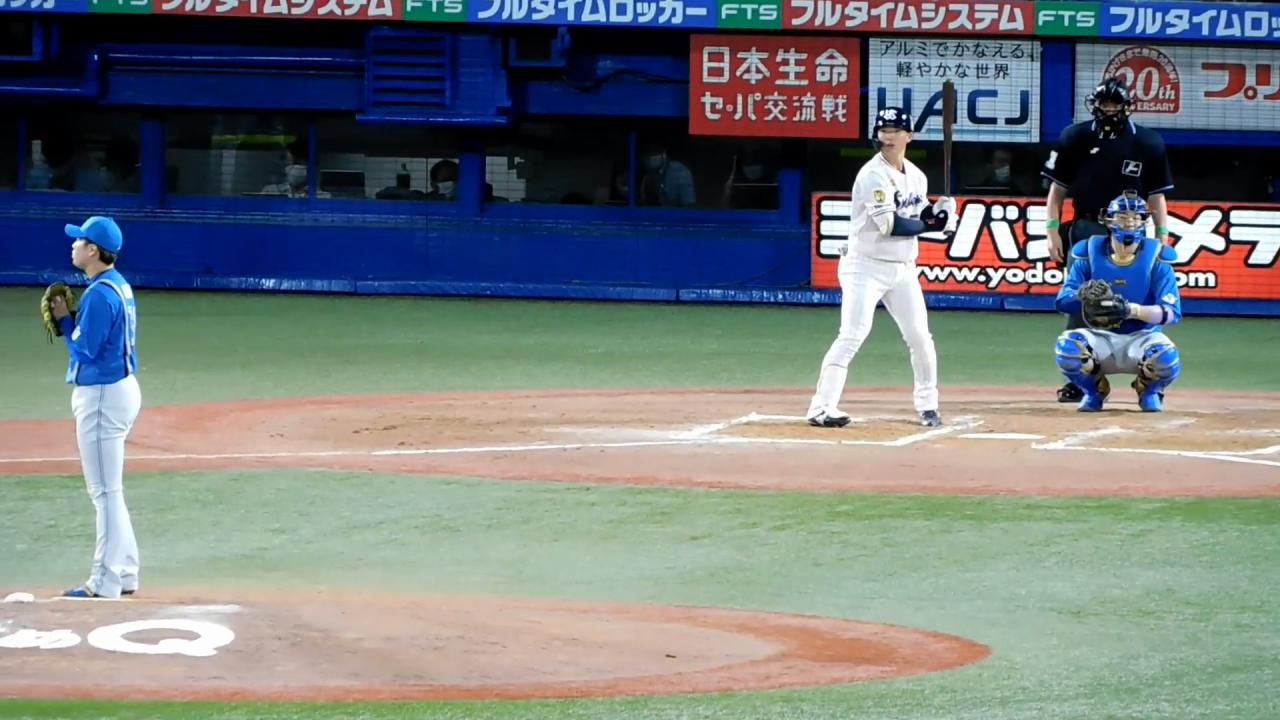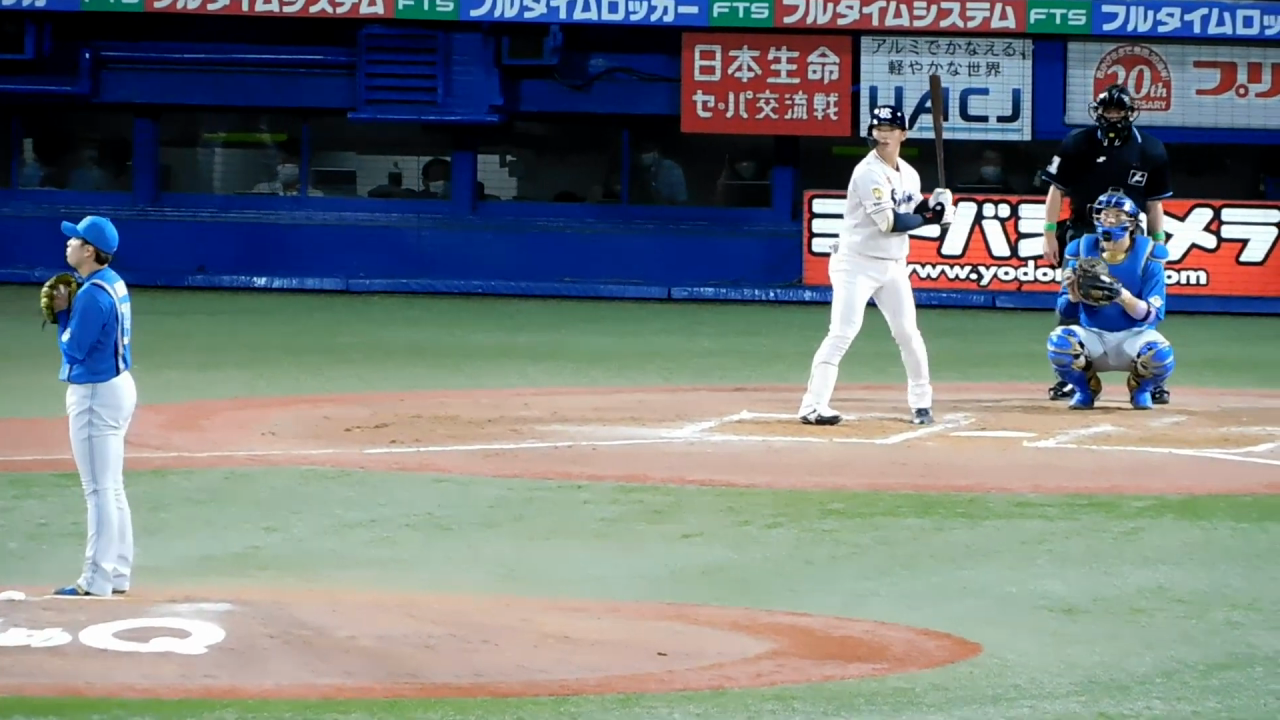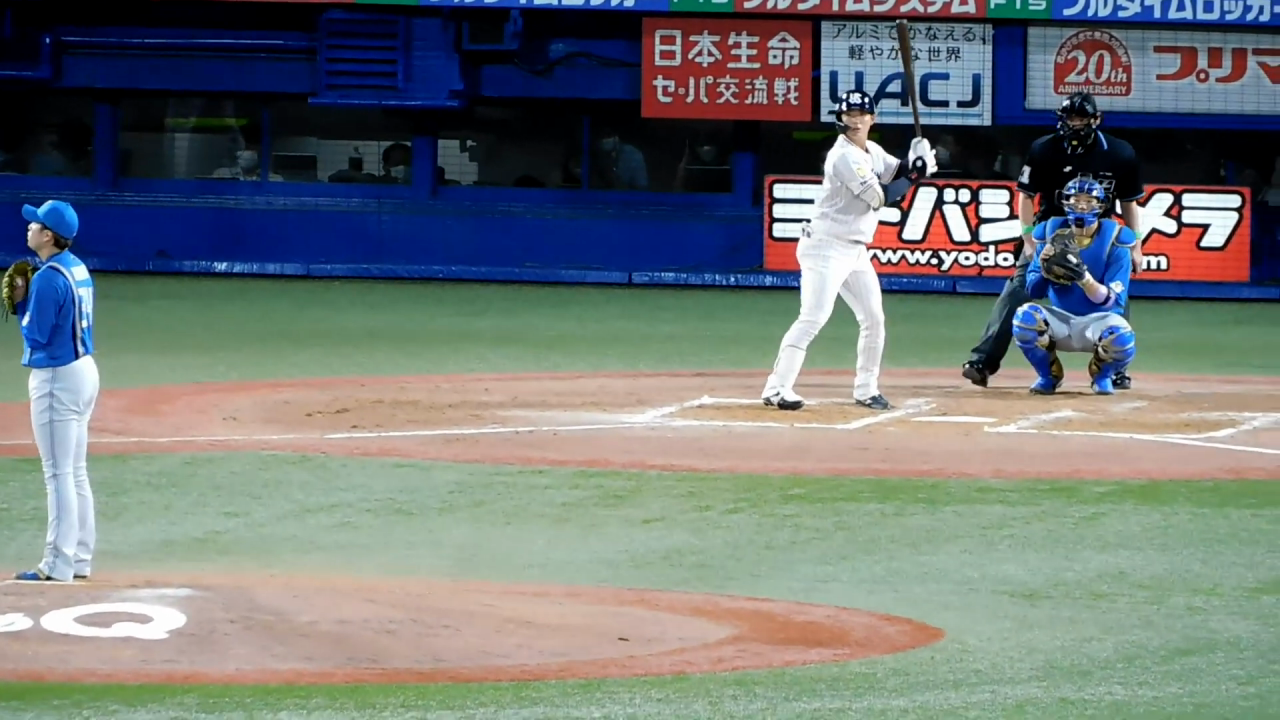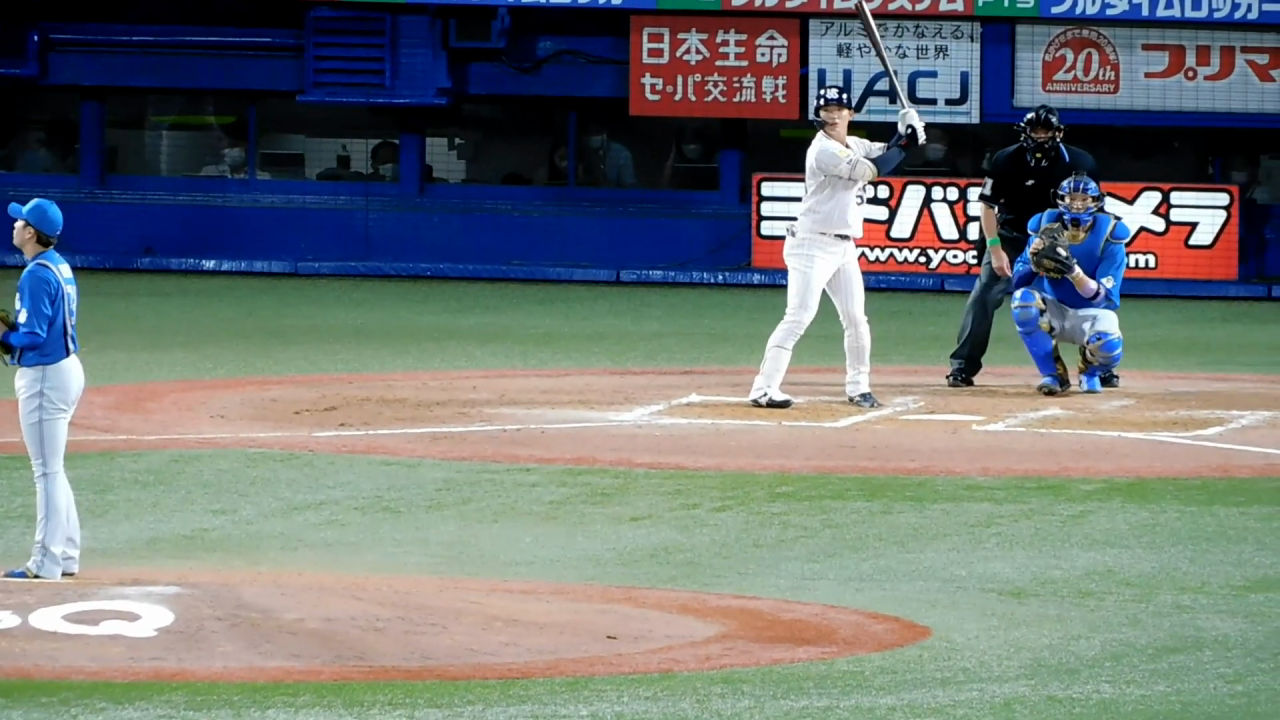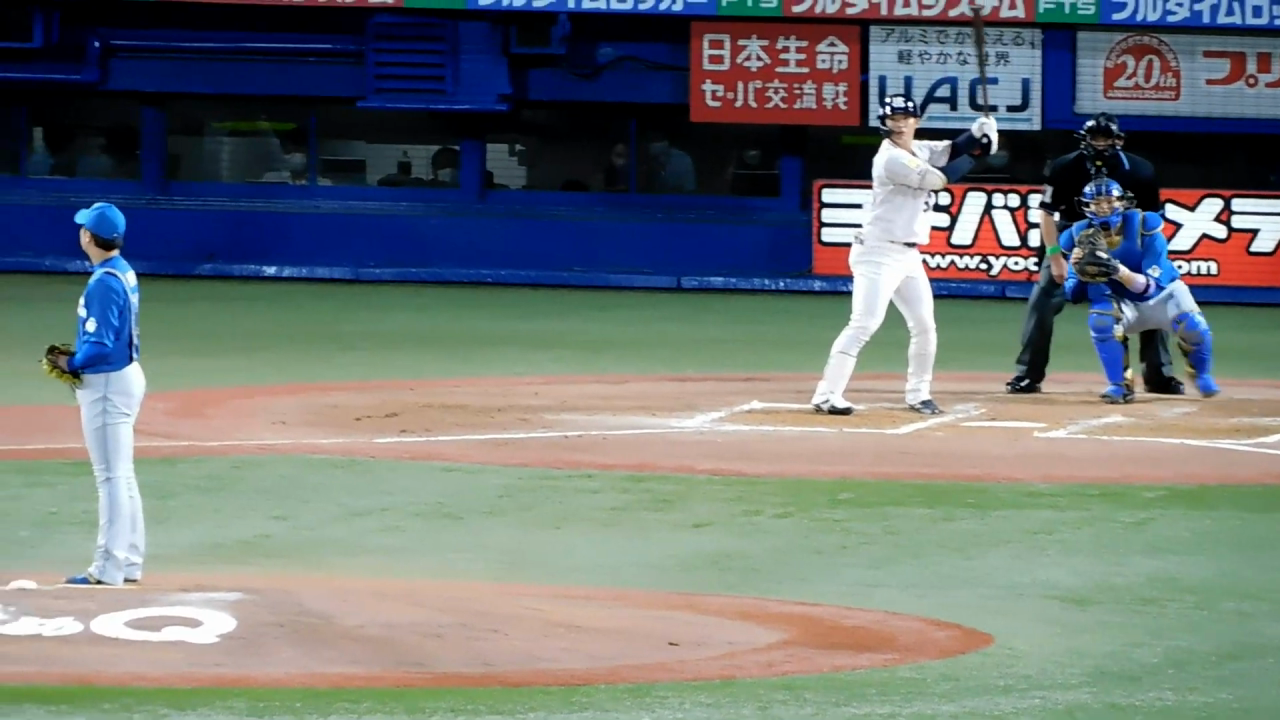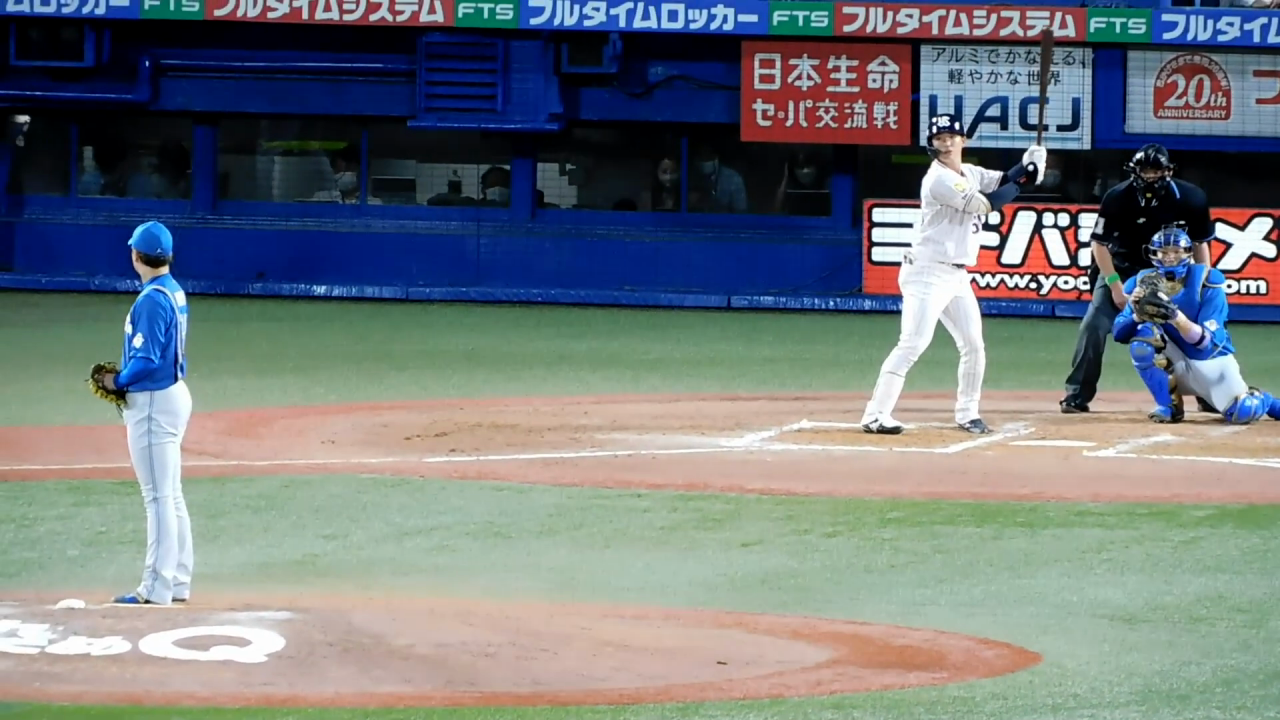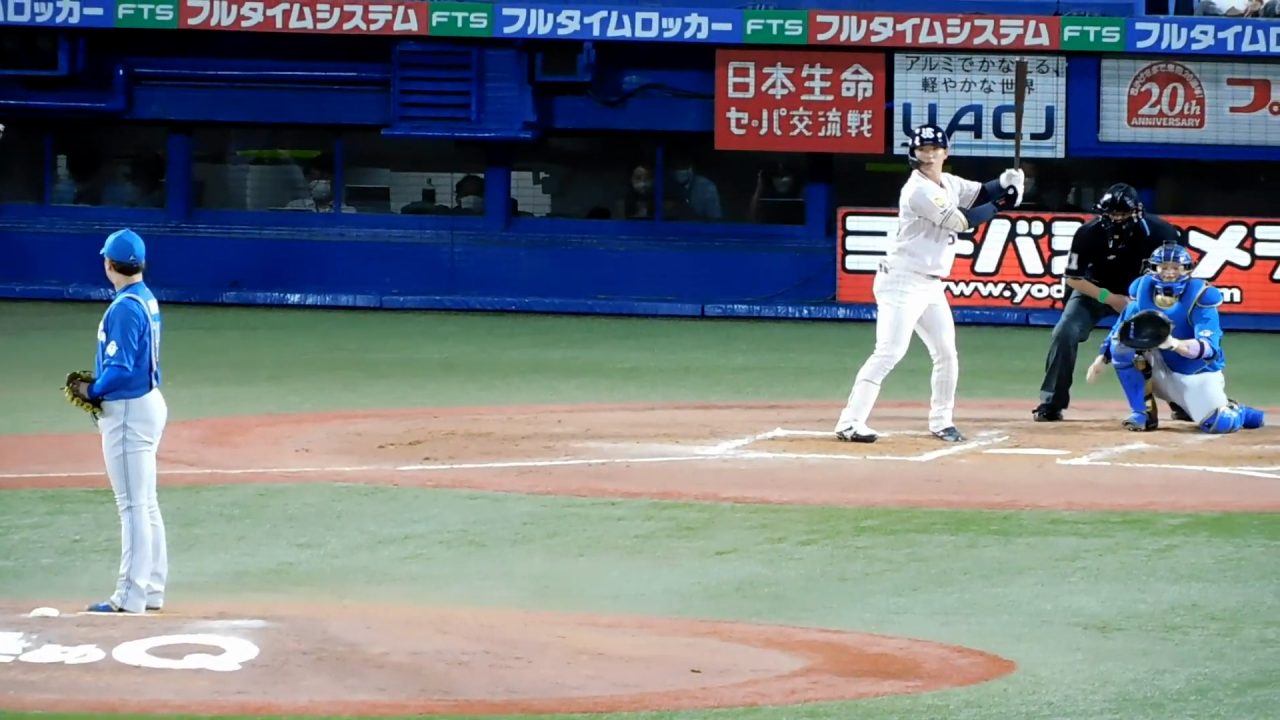
dt=0.4s
person 1, frame 1
left shoulder: (99, 293)
right shoulder: (116, 285)
left elbow: (83, 351)
left wrist: (63, 319)
right wrist: (68, 318)
left hip: (102, 395)
right hip: (120, 389)
left knee: (106, 491)
right knee: (108, 489)
left ankle: (105, 583)
right ankle: (124, 572)
person 1, frame 2
left shoulder: (92, 294)
right shoulder: (112, 282)
left elbow: (73, 351)
left wrist: (63, 312)
right wrist: (67, 310)
left hip: (96, 394)
right hip: (116, 387)
left knee: (98, 489)
right knee: (111, 488)
left ankle: (97, 581)
right ankle: (117, 572)
person 1, frame 3
left shoulder: (48, 276)
right shoulder: (77, 267)
left elbow: (35, 336)
left wrist: (21, 304)
right wrist: (28, 300)
left hip: (58, 378)
right hip: (82, 371)
left knee: (59, 474)
right knee: (74, 472)
left ankle: (59, 565)
right ankle: (79, 557)
person 1, frame 4
left shoulder: (36, 274)
right shoulder: (59, 266)
left elbow: (33, 335)
left hip: (45, 377)
right hip: (65, 369)
left knee: (46, 471)
right knee: (52, 470)
left ankle: (47, 564)
right ankle: (65, 555)
person 1, frame 5
left shoulder: (103, 282)
right shoulder: (122, 272)
left elbow: (100, 345)
left wrist: (70, 364)
right wrist: (77, 358)
left hip: (107, 383)
right hip: (125, 375)
left knee: (111, 476)
right knee: (122, 475)
left ankle: (109, 569)
right ankle: (129, 561)
person 1, frame 6
left shoulder: (151, 299)
right shoulder: (174, 292)
left elbow: (146, 360)
left wrist: (117, 382)
right wrist: (125, 378)
left hip: (154, 402)
right hip: (172, 393)
left knee: (158, 496)
right knee: (171, 494)
left ankle: (157, 588)
right ankle: (177, 581)
person 1, frame 7
left shoulder: (124, 307)
right shoulder: (147, 300)
left elbow: (120, 368)
left wrist: (91, 391)
right wrist: (99, 386)
left hip: (129, 410)
right hip: (147, 401)
left knee: (132, 504)
right knee: (145, 502)
left ankle: (131, 596)
right ankle: (151, 588)
person 2, frame 1
left shoulder: (915, 175)
right shoulder: (872, 175)
left elbow: (920, 215)
right elbow: (890, 225)
left wrist: (938, 212)
right wrist: (933, 224)
left hip: (902, 268)
right hip: (866, 266)
left knee: (919, 335)
right knee: (852, 336)
left ankle: (927, 403)
right ankle: (821, 408)
person 2, frame 2
left shoulder: (908, 173)
right shoulder: (868, 172)
left elbow: (914, 211)
right elbow: (889, 222)
left wrist: (933, 205)
right wrist: (930, 216)
left hip: (893, 265)
right hip: (857, 263)
left knee: (907, 333)
right knee: (842, 333)
left ankle: (920, 400)
right ankle: (812, 406)
person 2, frame 3
left shoulder: (873, 151)
right shoulder: (844, 156)
left elbow: (897, 173)
right elbow: (878, 197)
left wrist: (915, 161)
right wrist: (913, 176)
left hip: (857, 249)
right hip: (826, 246)
left knee: (874, 319)
right knee: (812, 318)
left ankle: (866, 389)
right ankle: (777, 388)
person 2, frame 4
left shoulder: (854, 144)
right shoulder: (824, 150)
left elbow: (886, 153)
right elbow: (871, 171)
left wrist: (904, 133)
right wrist: (906, 144)
left hip: (844, 246)
right hip: (812, 244)
left knee: (855, 319)
right knee: (798, 317)
left ankle: (858, 386)
right ankle: (764, 389)
person 2, frame 5
left shoulder: (919, 150)
right shoulder: (891, 159)
left elbow: (952, 149)
right elbow: (940, 178)
left wrist: (977, 133)
right wrist: (977, 152)
left hip: (909, 254)
right hip: (879, 253)
left knee: (924, 326)
right knee: (863, 324)
left ankle: (918, 393)
right ankle: (827, 395)
person 2, frame 6
left shoulder: (970, 173)
right shoulder: (939, 179)
left elbow: (1002, 182)
right elbow: (985, 204)
left wrist: (1026, 164)
right wrist: (1024, 180)
left hip: (957, 274)
right hip: (928, 272)
left knee: (974, 346)
right knee: (912, 344)
left ankle: (967, 413)
right ankle: (876, 415)
person 2, frame 7
left shoulder: (948, 182)
right shoulder: (919, 190)
left elbow: (981, 193)
right elbow: (962, 222)
left wrist: (1003, 184)
right wrist: (1002, 203)
left hip: (931, 283)
right hip: (903, 281)
left knee: (946, 354)
right knee: (888, 353)
left ankle: (941, 421)
right ankle: (850, 423)
person 3, frame 1
left shoulder: (1148, 142)
right shoulder: (1074, 137)
left elbow: (1156, 196)
right elbow: (1058, 187)
left wrist: (1162, 238)
right wrist: (1053, 230)
right hip: (1085, 229)
person 3, frame 2
left shoulder: (1151, 150)
right shoulder: (1077, 142)
left elbow: (1154, 202)
right elbow: (1057, 190)
left wrist: (1158, 243)
right wrist: (1050, 234)
right hip: (1084, 234)
person 3, frame 3
left shoulder: (1120, 153)
right shoulder: (1044, 149)
left elbow: (1129, 202)
right elbow: (1026, 196)
left wrist: (1135, 245)
right wrist: (1029, 239)
right knee: (1018, 290)
right ankle: (983, 360)
person 3, frame 4
left shoulder: (1080, 163)
right shoulder: (1005, 160)
right elbow: (988, 206)
right wrist: (995, 250)
right hip: (1012, 236)
right knee: (985, 296)
right ankle: (962, 366)
person 3, frame 5
left shoulder: (1139, 171)
right shoulder: (1065, 168)
right elbow: (1047, 214)
right wrist: (1055, 257)
right knee: (1042, 302)
left ankle: (1160, 375)
right ankle: (1028, 374)
person 3, frame 6
left shoulder: (1191, 197)
right shoulder: (1117, 198)
left elbow: (1200, 243)
right elbow: (1099, 244)
right wrist: (1115, 285)
right hip: (1123, 268)
right knee: (1095, 324)
right ankle: (1077, 394)
person 3, frame 7
left shoulder: (1161, 232)
right shoulder: (1089, 233)
right elbow: (1072, 277)
right wrist: (1109, 299)
right hip: (1096, 291)
right knee: (1065, 334)
right ankle: (1051, 404)
person 4, frame 1
left shoulder: (1156, 258)
right shoulder: (1089, 253)
left elbow: (1171, 311)
right elbow: (1062, 300)
left wrist: (1132, 310)
right wrist: (1088, 298)
left hip: (1142, 338)
right hip: (1100, 338)
left knee: (1167, 358)
right knee: (1066, 346)
left ankle: (1149, 390)
right ankle: (1094, 390)
person 4, frame 2
left shoulder: (1147, 257)
right shoulder: (1082, 252)
left elbow: (1154, 314)
right elbow: (1064, 311)
left wrist: (1122, 295)
right wrist: (1073, 295)
left hip: (1134, 336)
right hip: (1093, 336)
left knee: (1161, 356)
right knee: (1058, 341)
left ankle: (1140, 389)
right ankle: (1086, 389)
person 4, frame 3
left shoulder: (1115, 241)
right shoulder: (1051, 233)
left elbow: (1113, 301)
right elbow: (1033, 292)
left wrist: (1084, 277)
right wrist: (1045, 269)
left hip: (1098, 320)
right hip: (1060, 319)
left knee: (1122, 341)
right knee: (1024, 317)
left ankle: (1102, 374)
right ankle: (1049, 374)
person 4, frame 4
left shoulder: (1109, 236)
right shoulder: (1046, 226)
left elbow: (1103, 297)
right elbow: (1017, 281)
left wrist: (1074, 271)
right wrist: (1034, 264)
left hip: (1093, 314)
right hip: (1056, 309)
left knee: (1109, 348)
right knee: (1022, 298)
left ankle: (1089, 372)
right ankle: (1053, 374)
person 4, frame 5
left shoulder: (1144, 229)
right shoulder: (1081, 237)
left elbow: (1151, 287)
right elbow: (1074, 296)
left wrist: (1118, 270)
right wrist: (1079, 273)
left hip: (1162, 295)
right hip: (1124, 302)
left knee: (1194, 326)
right knee: (1100, 317)
left ankle: (1200, 373)
right ankle: (1119, 384)
person 4, frame 6
left shoulder: (1206, 283)
right shoulder: (1144, 283)
left elbow: (1207, 341)
right elbow: (1119, 335)
left wrist: (1176, 316)
right wrist: (1137, 314)
left hip: (1211, 361)
right hip: (1176, 363)
left knee: (1242, 412)
right knee: (1142, 336)
right ankle: (1168, 405)
person 4, frame 7
left shoulder: (1200, 297)
right shoulder: (1143, 292)
left elbow: (1209, 348)
right elbow: (1121, 332)
left wrist: (1173, 343)
right wrist: (1101, 359)
left hip: (1197, 375)
right hip: (1160, 373)
left knee: (1221, 423)
left ankle: (1236, 412)
right ankle: (1143, 413)
